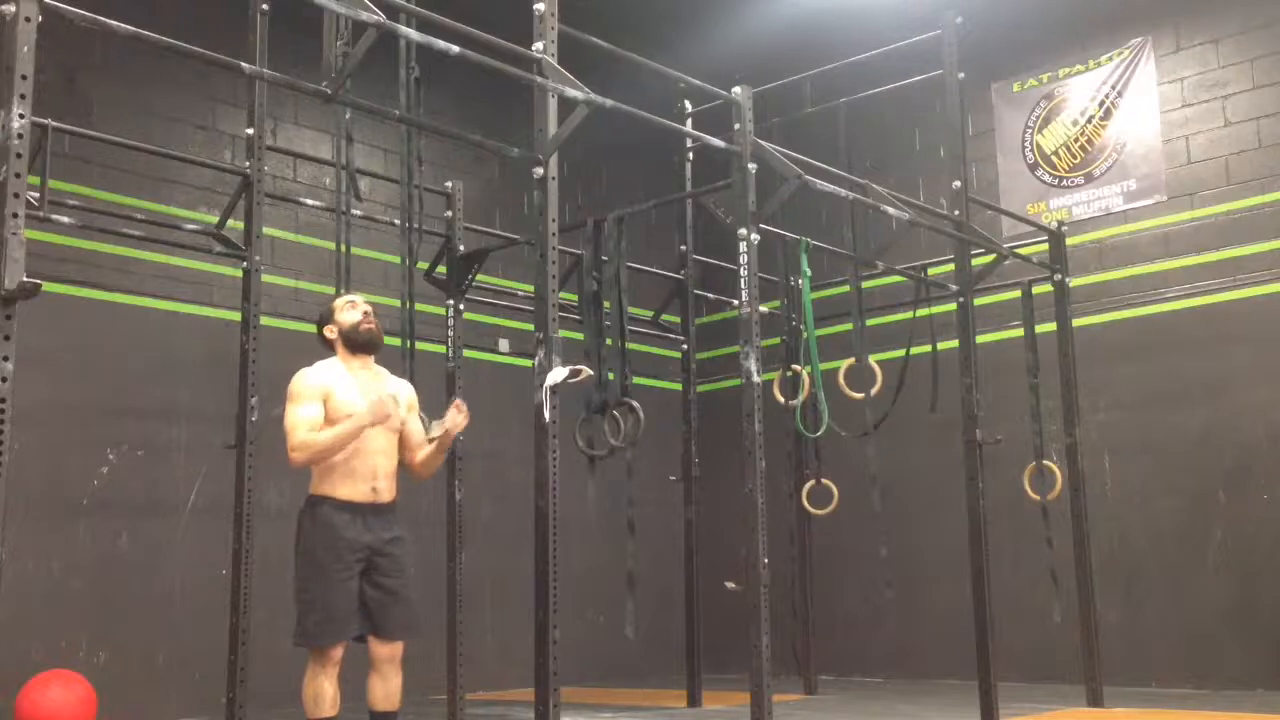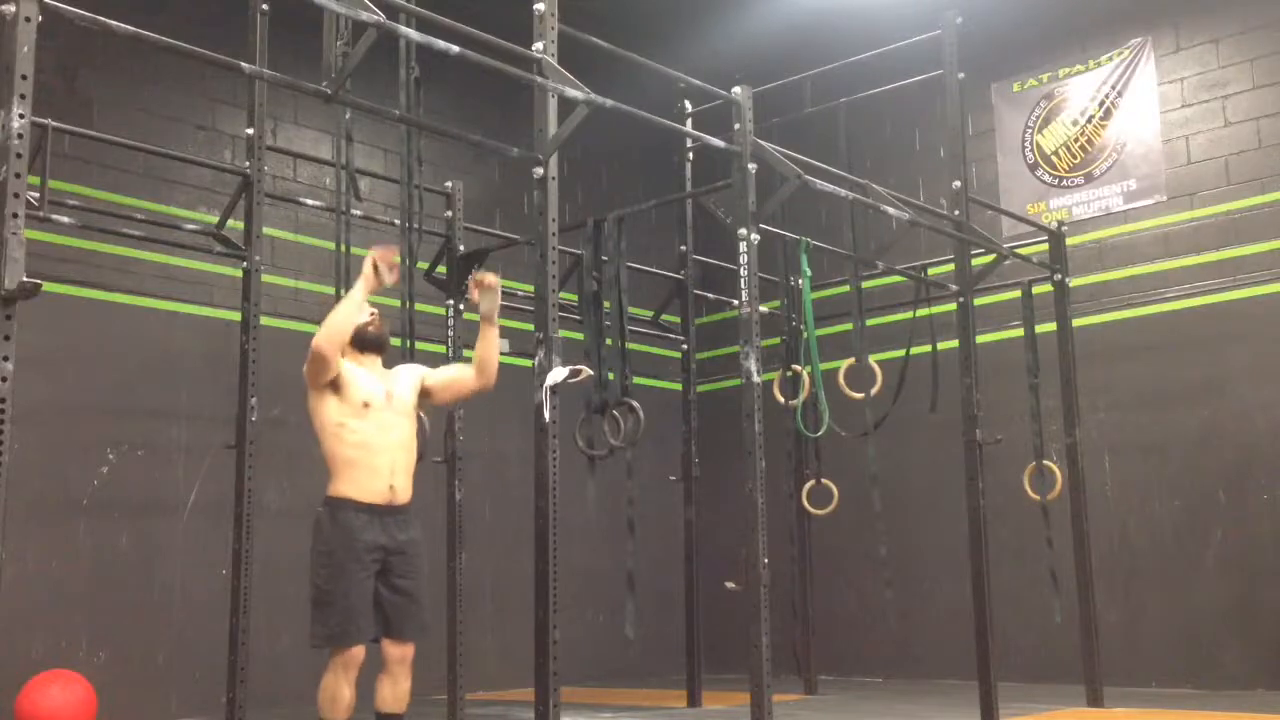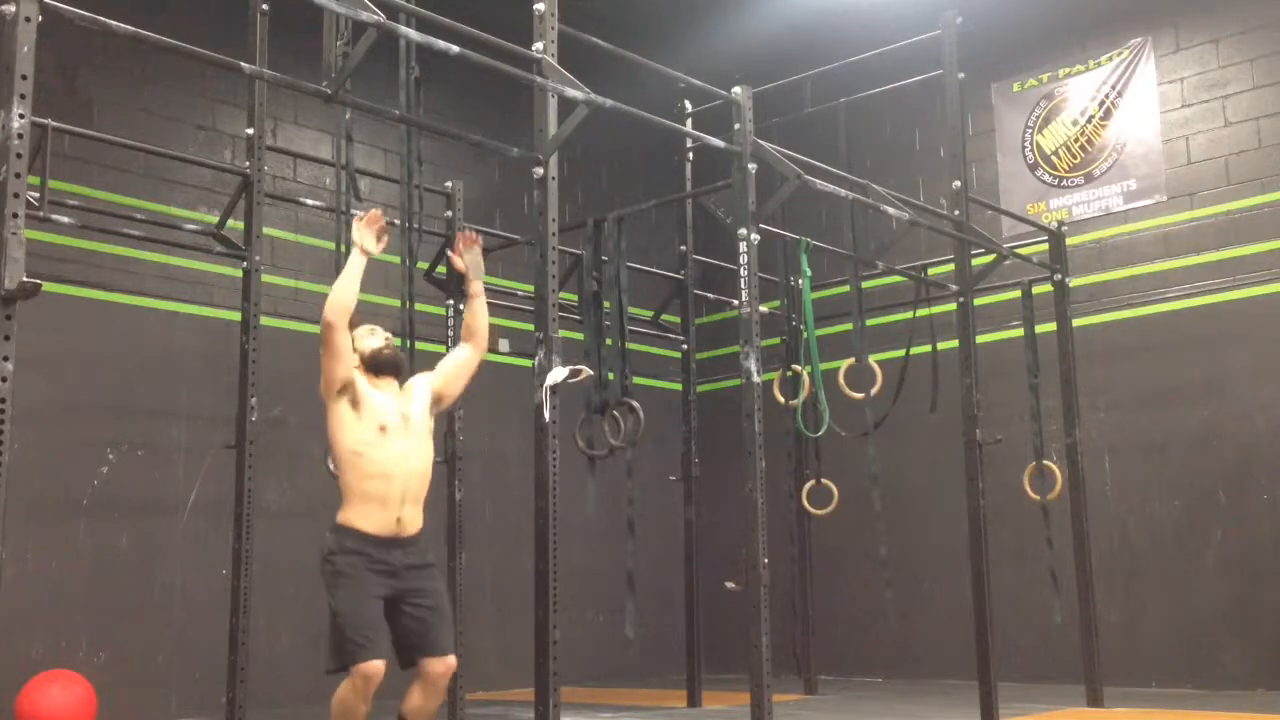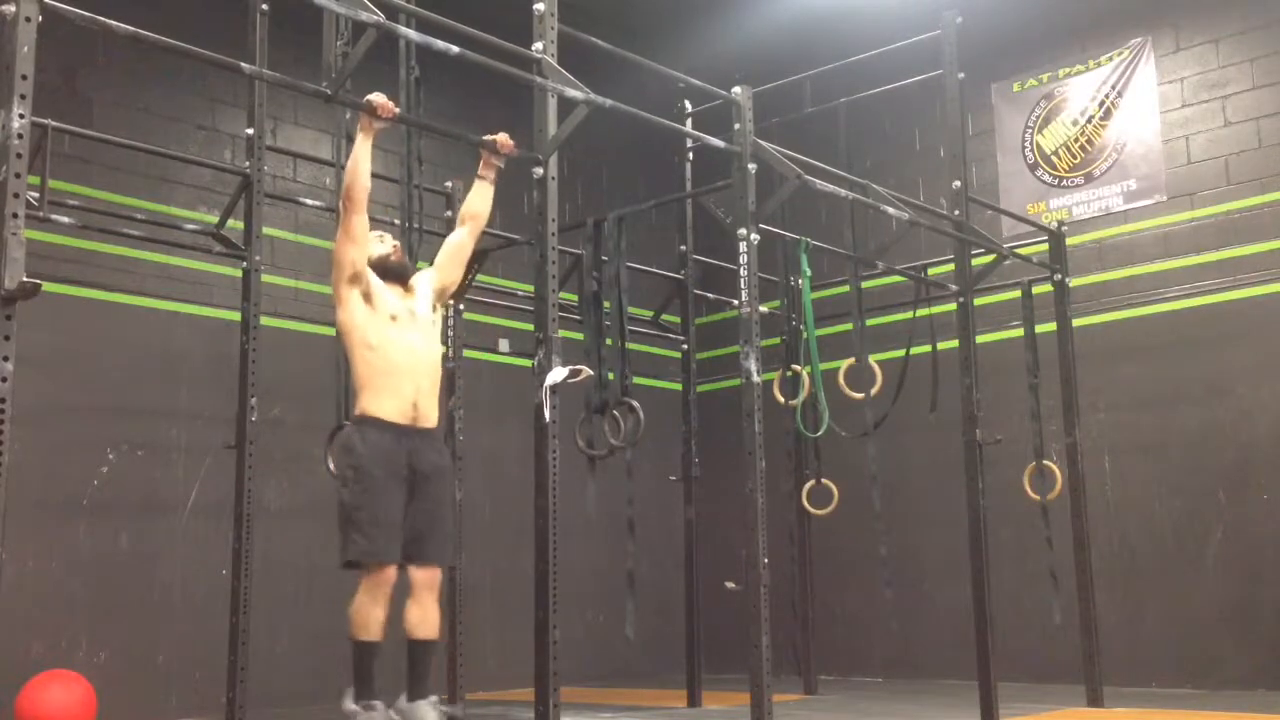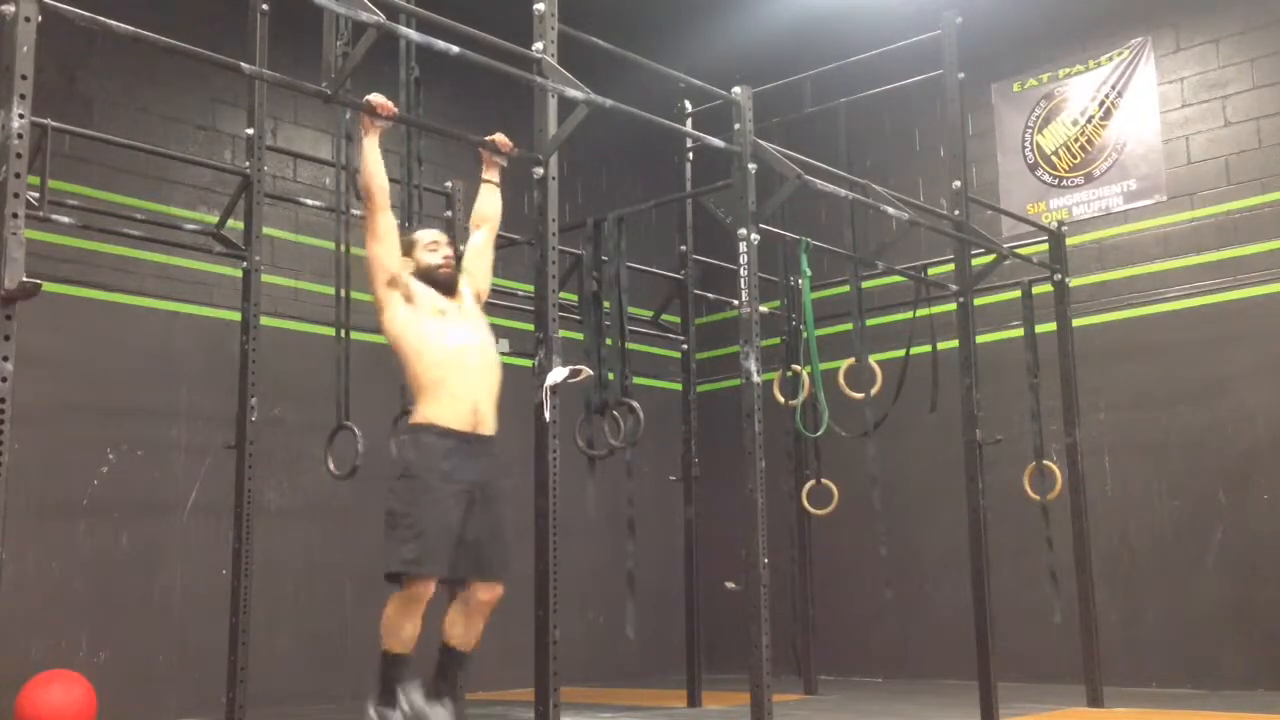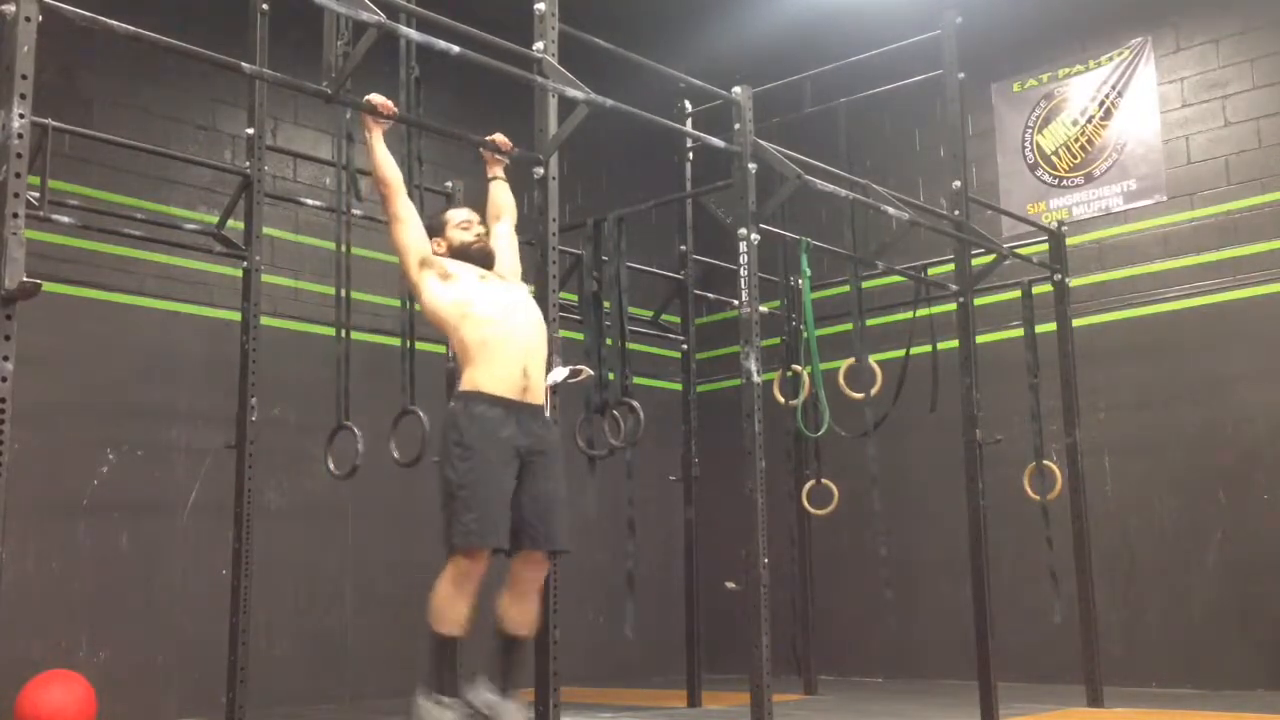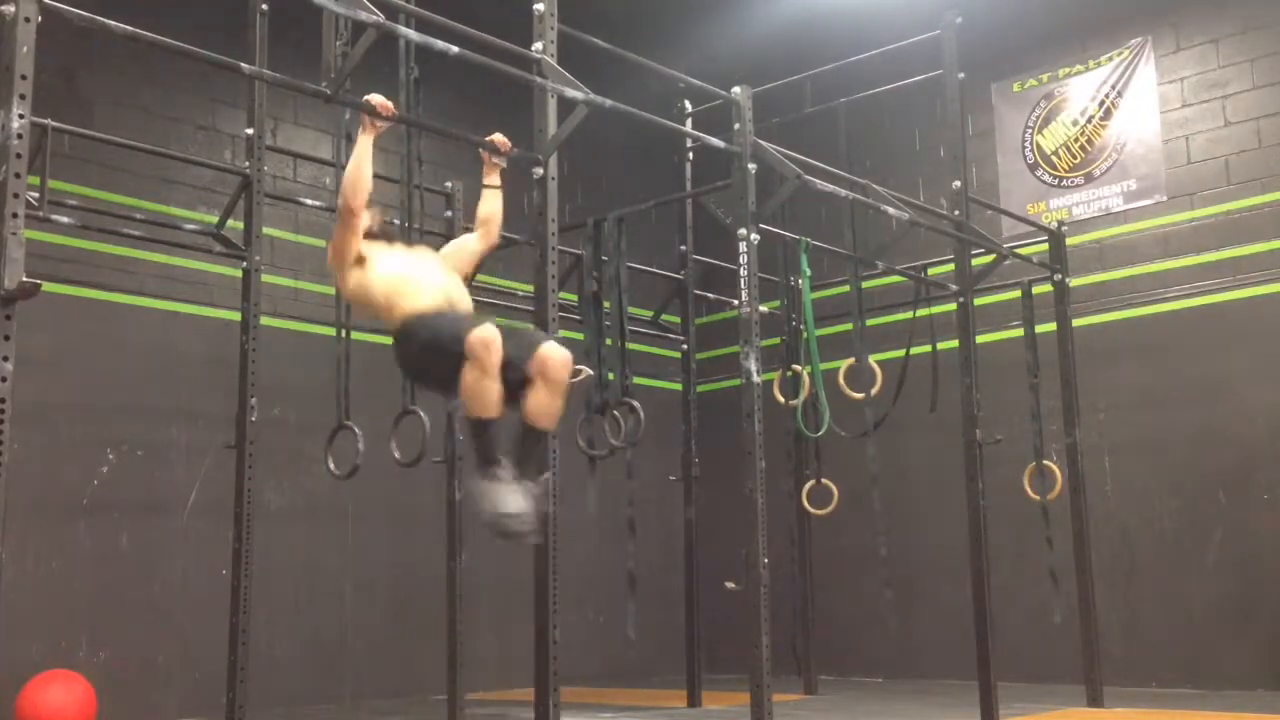
dt=0.4s
person 1, frame 1
left shoulder: (401, 389)
right shoulder: (313, 378)
left elbow: (421, 466)
right elbow: (298, 452)
left wrist: (444, 437)
right wrist: (363, 419)
left hip: (386, 525)
right hip: (331, 522)
left knee: (389, 649)
right knee: (328, 652)
person 1, frame 2
left shoulder: (410, 377)
right shoulder: (330, 377)
left elbow: (482, 376)
right elbow: (324, 345)
left wrist: (487, 315)
right wrist: (363, 286)
left hip: (402, 528)
right hip: (348, 524)
left knee: (400, 653)
right knee: (349, 654)
person 1, frame 3
left shoulder: (424, 394)
right shoulder: (348, 394)
left elbow: (474, 344)
right elbow: (333, 324)
left wrist: (472, 279)
right wrist: (359, 256)
left hip: (412, 554)
right hip: (358, 554)
left knee: (441, 665)
right knee: (366, 669)
person 1, frame 4
left shoulder: (429, 291)
right shoulder: (357, 289)
left elbow: (469, 226)
right elbow: (353, 206)
left wrist: (488, 169)
right wrist: (366, 132)
left hip: (428, 447)
right hip: (375, 441)
left knee: (427, 578)
right knee: (380, 573)
person 1, frame 5
left shoulder: (470, 297)
right shoulder: (400, 294)
left elbow: (485, 229)
right elbow: (379, 207)
left wrist: (490, 170)
right wrist: (372, 135)
left hip: (484, 454)
right hip: (434, 449)
left knee: (484, 590)
right knee: (417, 584)
person 1, frame 6
left shoulder: (507, 275)
right shoulder: (425, 267)
left elbow: (506, 220)
right elbow: (395, 195)
left wrist: (495, 171)
right wrist: (375, 135)
left hip: (534, 426)
right hip: (477, 419)
left knee: (533, 566)
right knee: (470, 560)
person 1, frame 7
left shoulder: (427, 259)
right shoulder: (353, 261)
left elbow: (486, 235)
right elbow: (351, 205)
left wrist: (491, 175)
right wrist: (367, 136)
left hip: (470, 321)
right hip: (423, 334)
left knee: (556, 362)
right knee: (484, 341)
left ankle: (523, 477)
right ankle: (489, 475)
